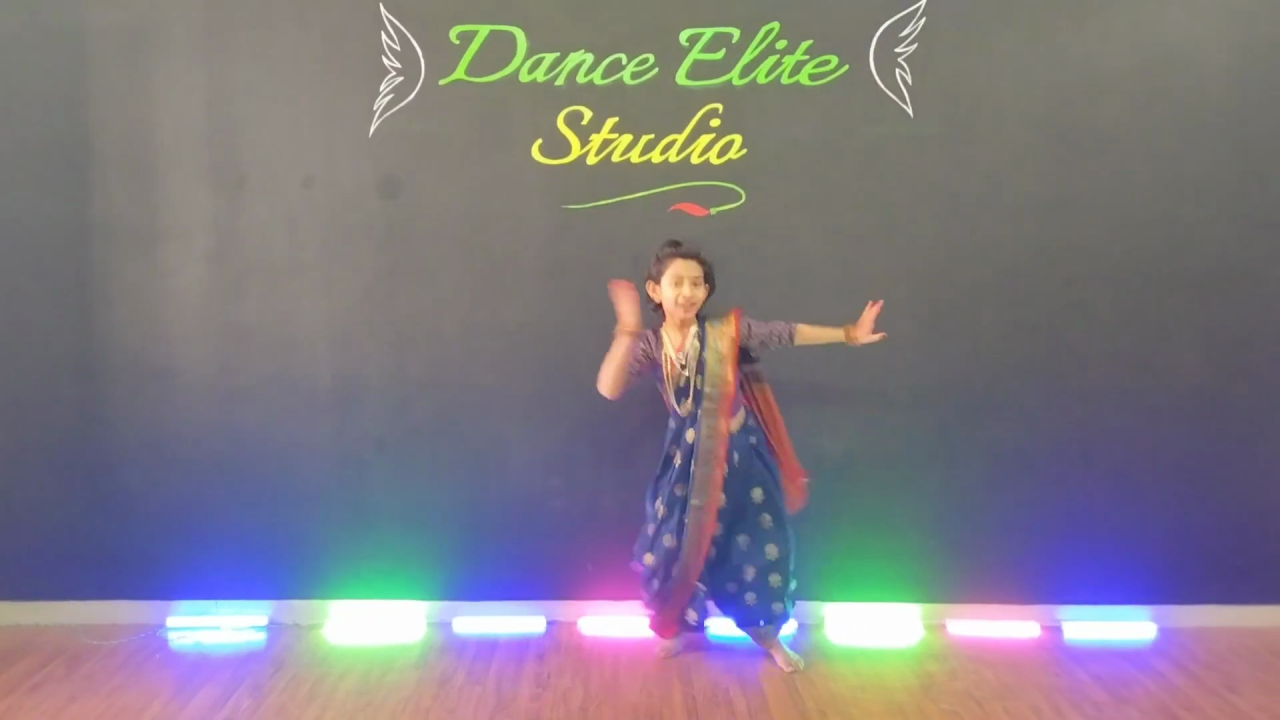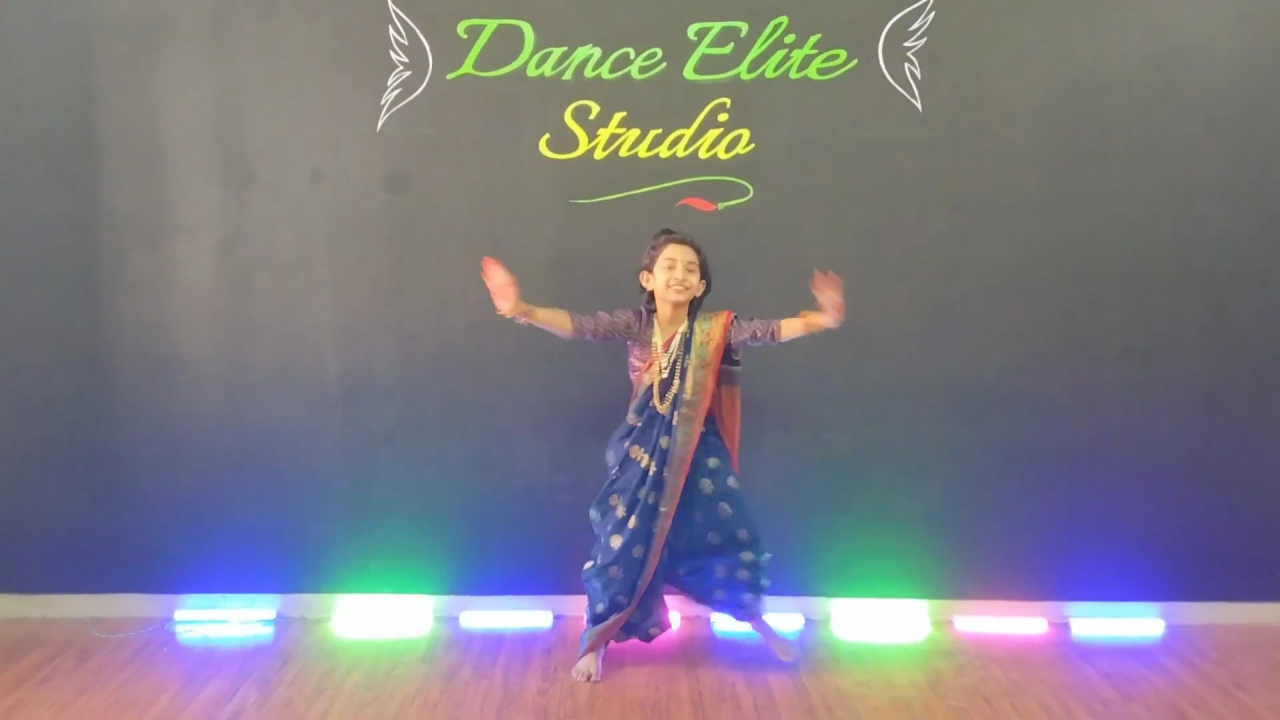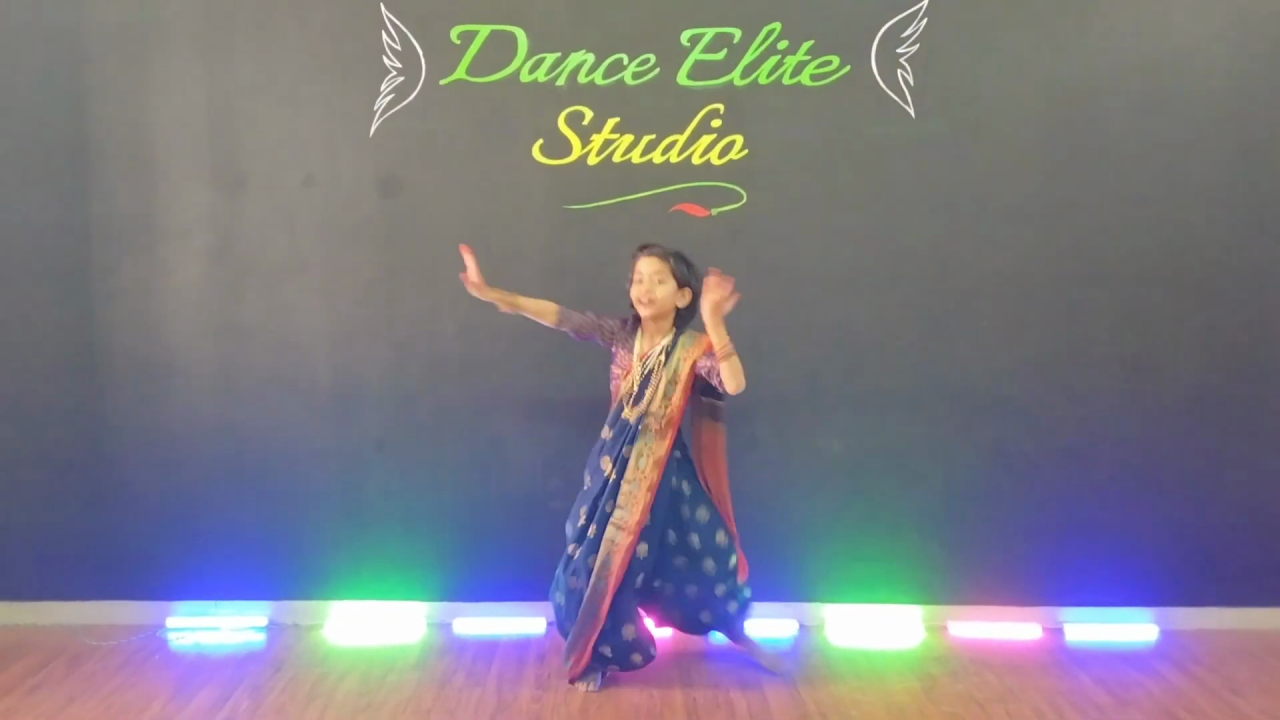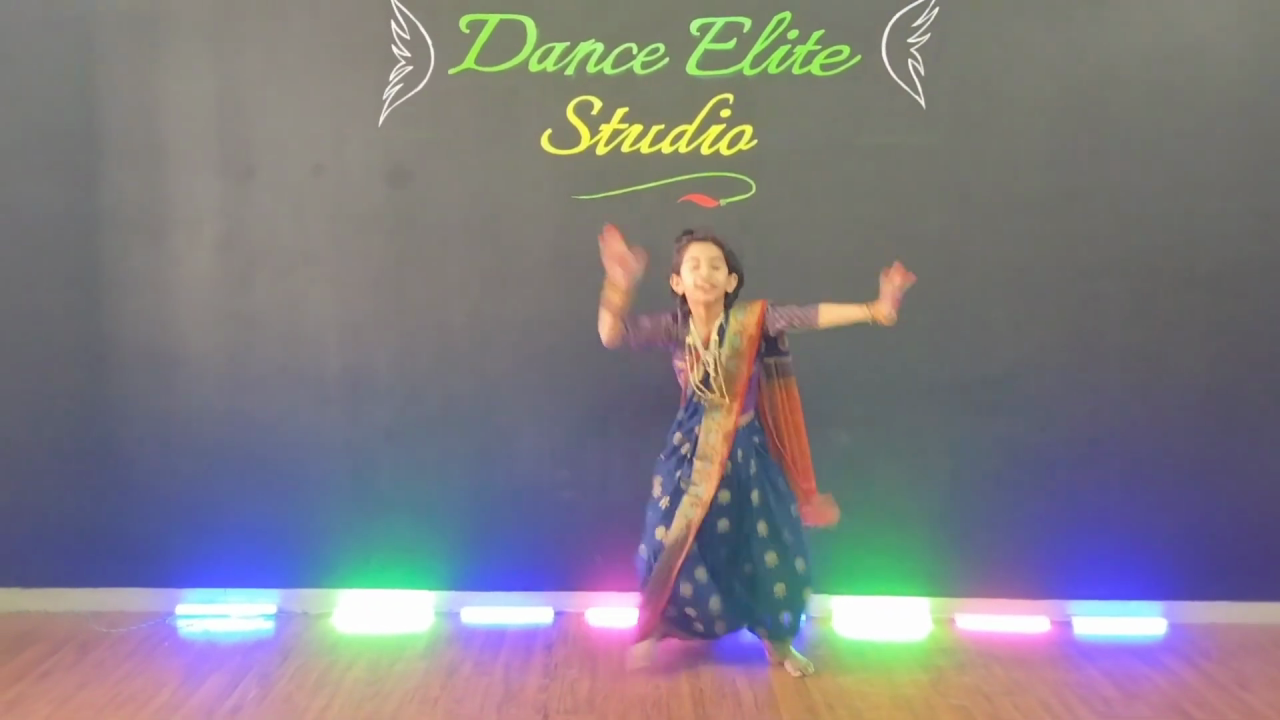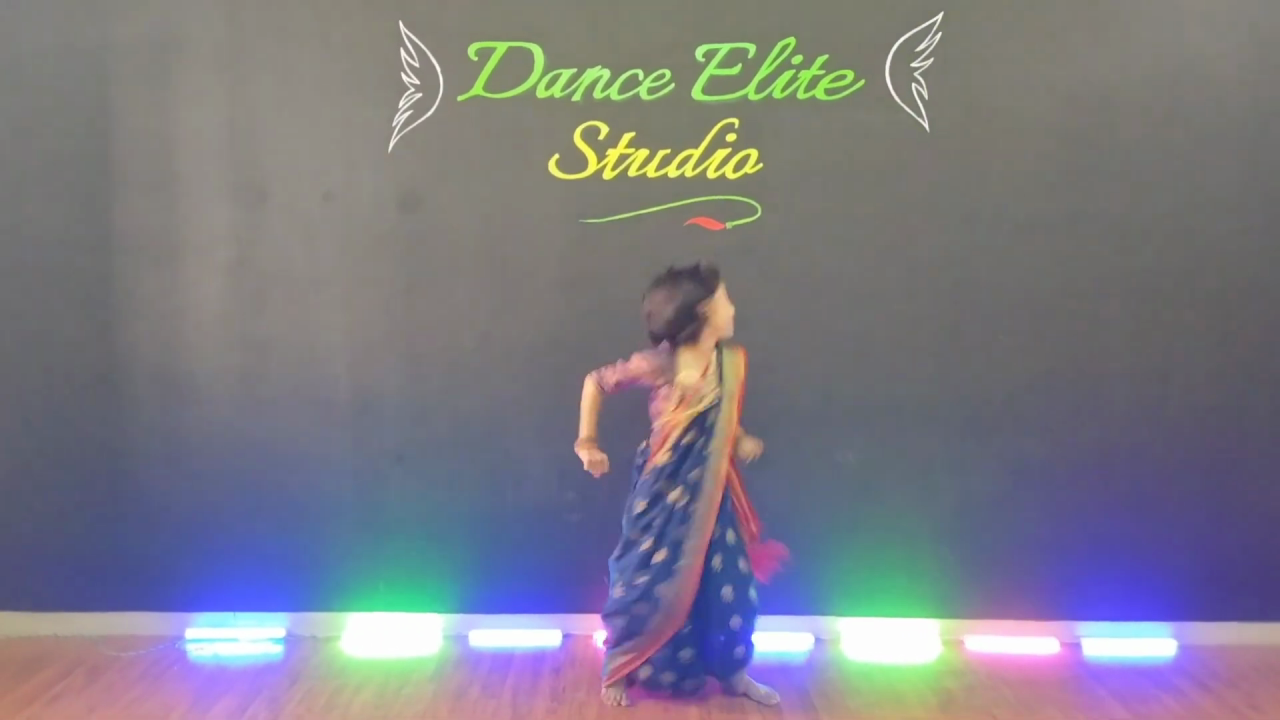
dt=1s
person 1, frame 1
left shoulder: (731, 329)
right shoulder: (649, 346)
left elbow: (787, 333)
right elbow: (609, 388)
left wrist: (851, 334)
right wrist: (628, 330)
left hip: (739, 454)
right hip: (687, 456)
left knee: (762, 542)
right knee: (672, 544)
left ankle: (767, 634)
right ankle: (671, 627)
person 1, frame 2
left shoulder: (717, 329)
right shoulder: (634, 324)
left elbow: (771, 330)
right elbow: (574, 324)
left wrist: (823, 317)
right wrist: (522, 310)
left hip: (700, 455)
right hip: (642, 452)
left knee: (733, 533)
right knee: (624, 544)
left ankle: (754, 619)
right ankle: (598, 641)
person 1, frame 3
left shoulder: (695, 349)
right shoulder: (618, 333)
left elbow: (735, 385)
right elbow: (558, 316)
left wrist: (715, 325)
right wrist: (494, 295)
left hip: (668, 472)
right hip: (613, 470)
left knee: (709, 554)
right knee: (593, 561)
left ankle: (735, 633)
right ankle: (597, 655)
person 1, frame 4
left shoulder: (752, 319)
right shoulder: (670, 327)
left elbow: (810, 316)
right elbow: (612, 338)
left wrist: (875, 311)
right wrist: (618, 287)
left hip: (745, 450)
right hip: (689, 451)
left knee: (772, 543)
right knee: (672, 543)
left ankle: (777, 639)
right ankle: (658, 627)
person 1, frame 5
left shoulder: (732, 362)
right shoulder: (657, 362)
right elbow: (596, 381)
left wrist: (739, 441)
right wrist: (588, 439)
left hip: (709, 496)
right hip: (663, 492)
left knee: (729, 586)
right knee: (652, 586)
left ankle: (731, 673)
right ankle: (625, 670)
